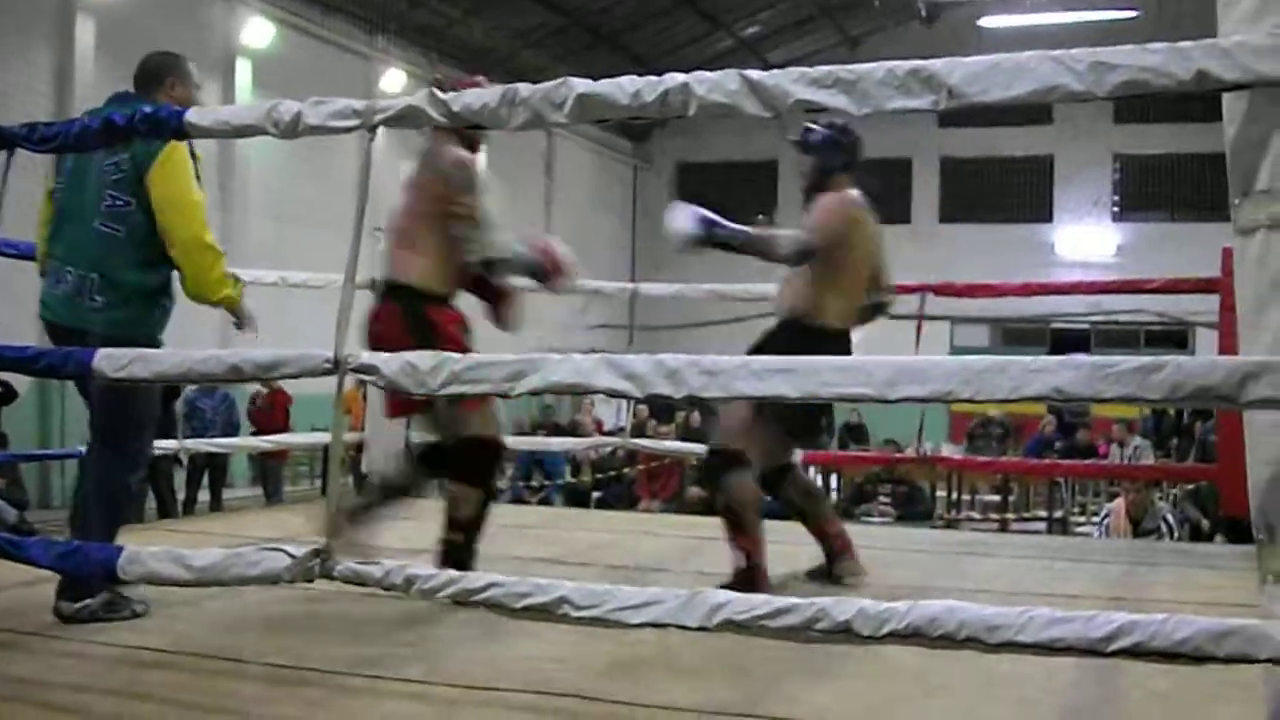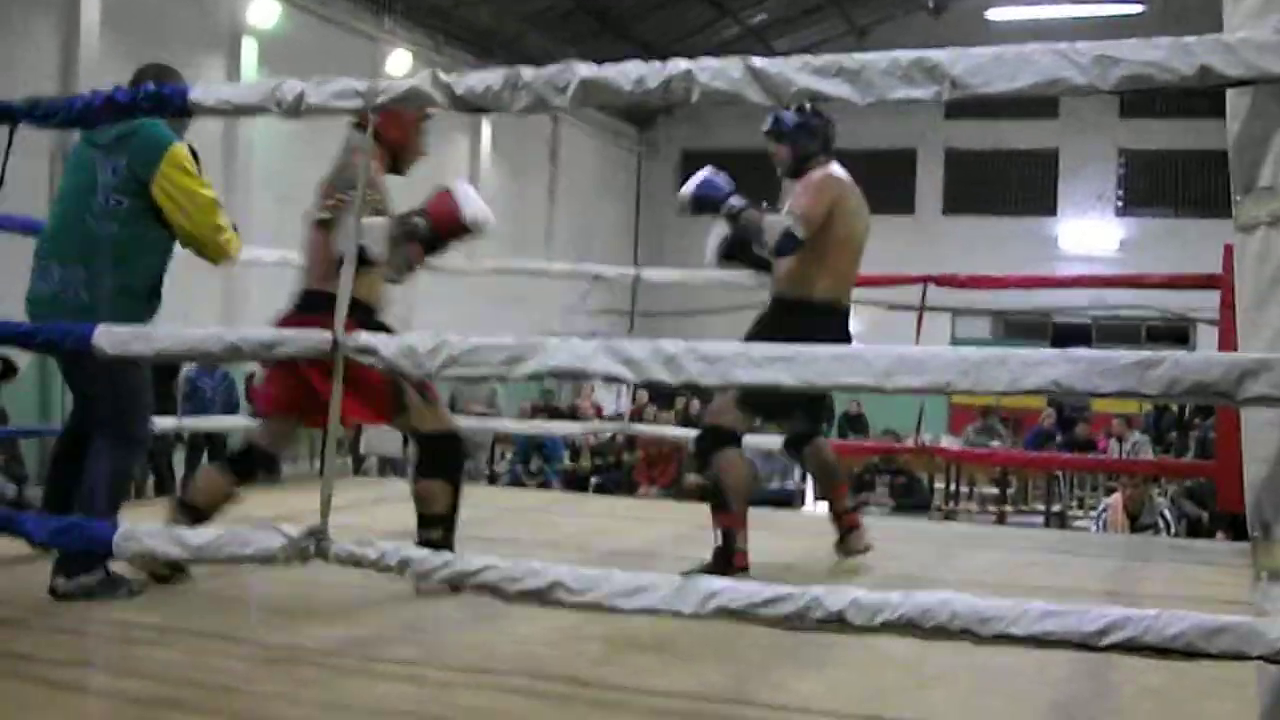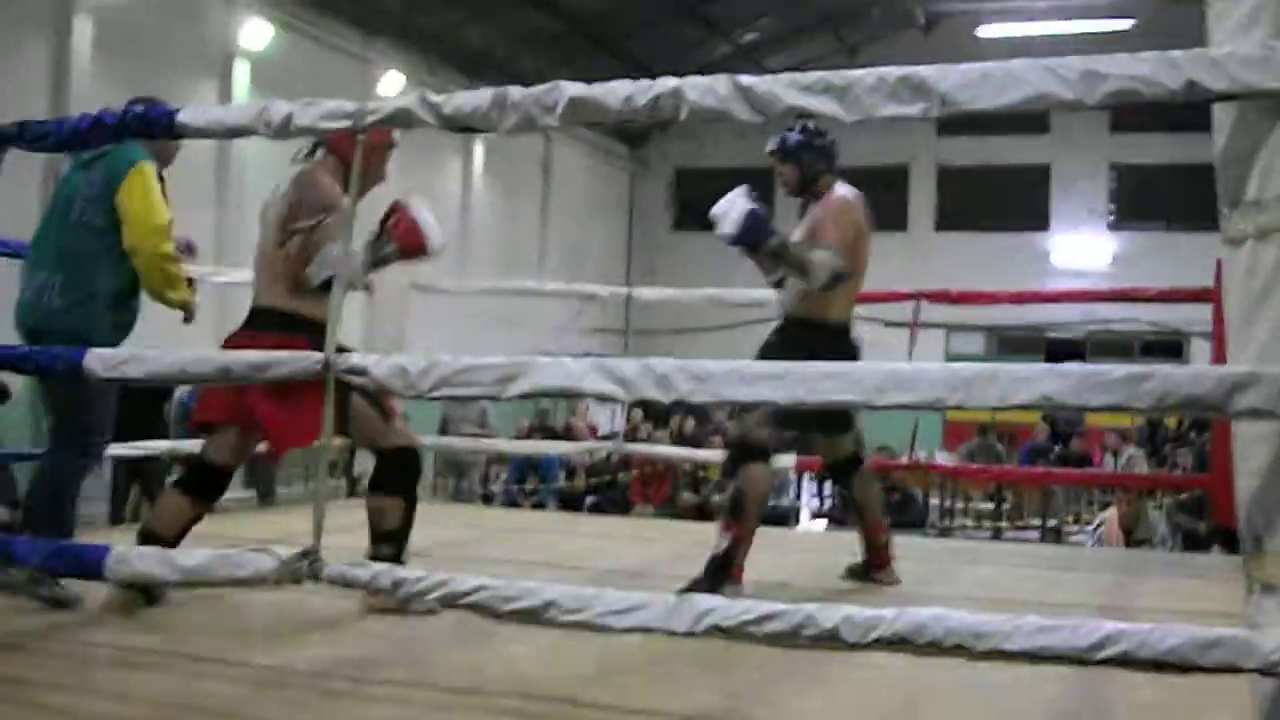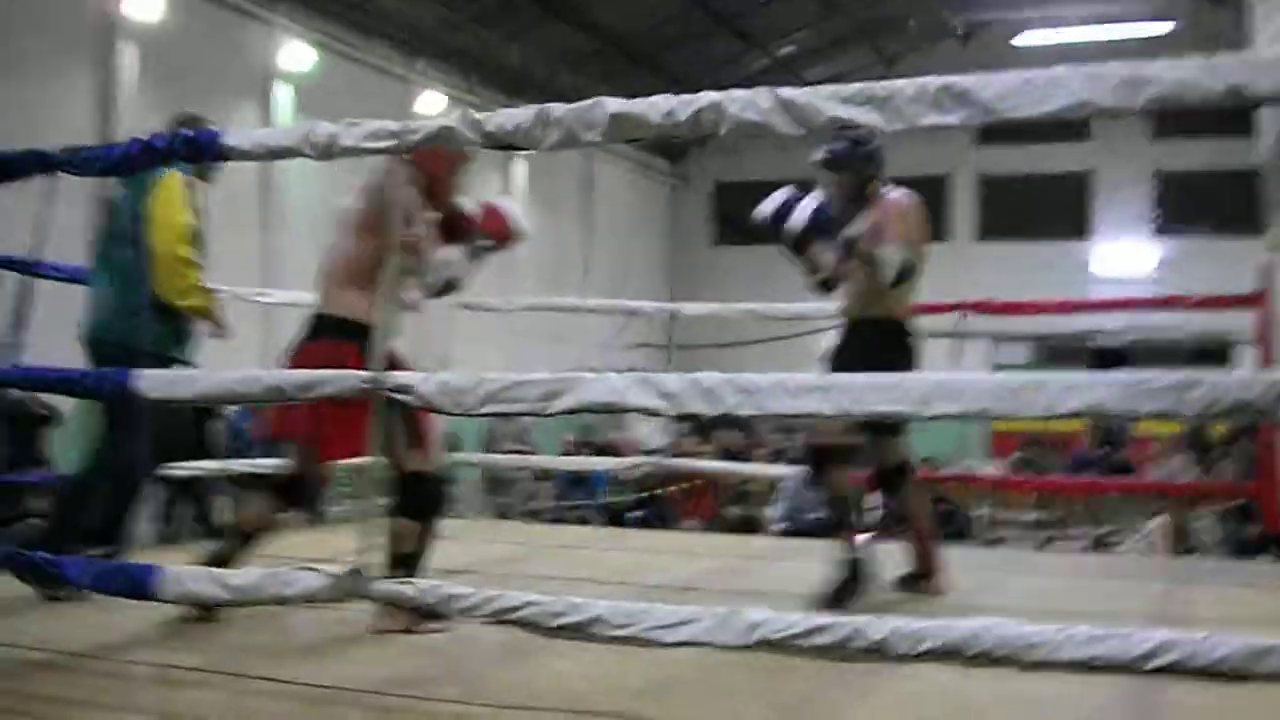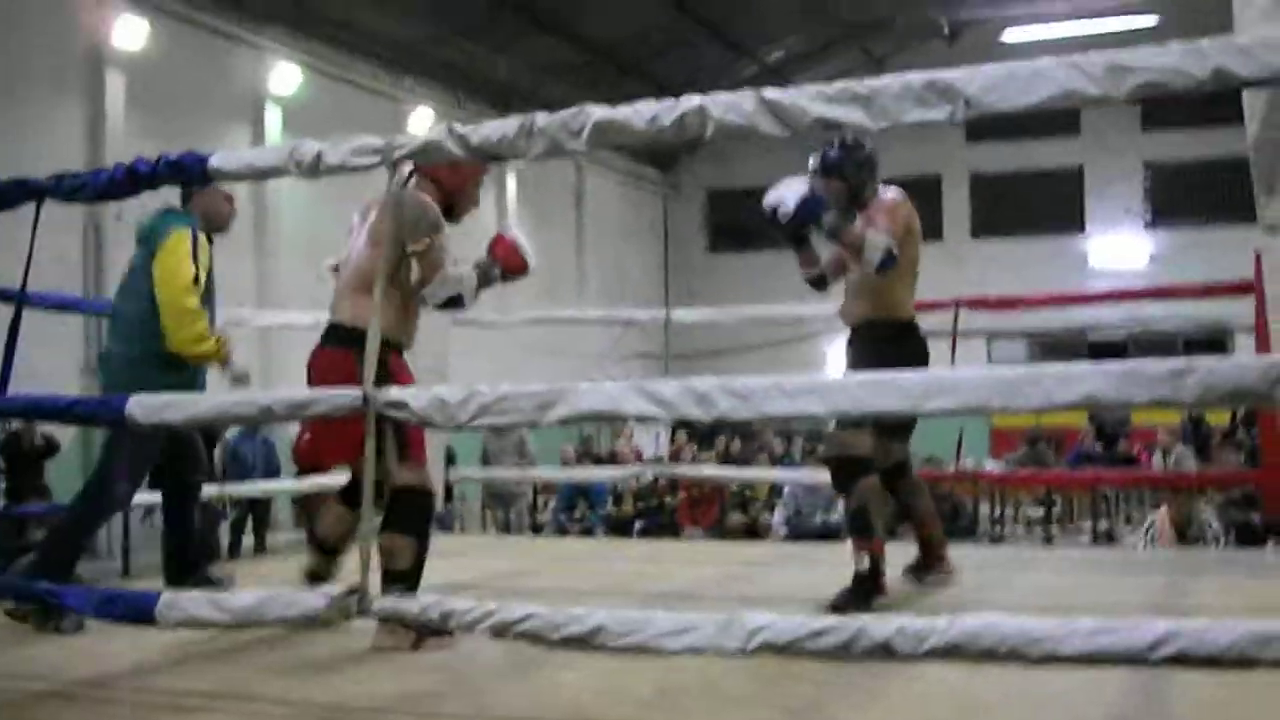
dt=0.2s
person 1, frame 1
right shoulder: (162, 143)
left elbow: (51, 222)
right elbow: (190, 239)
right wrist: (231, 299)
left hip: (68, 310)
right hip: (120, 318)
left knee: (109, 441)
right knee: (123, 452)
right ankle: (84, 589)
person 1, frame 2
left shoulder: (92, 142)
right shoulder: (162, 147)
right elbow: (208, 232)
right wrist: (230, 241)
left hip: (54, 301)
right hip: (103, 312)
left knee: (91, 417)
right knee: (123, 435)
right ankle: (80, 565)
person 1, frame 3
left shoulder: (90, 165)
right shoulder: (135, 167)
right elbow: (152, 253)
left wrist: (165, 250)
right wrist: (182, 294)
left hip: (47, 314)
right hip: (79, 323)
left knee: (71, 435)
right knee: (82, 441)
person 1, frame 4
left shoulder: (136, 186)
right shoulder: (172, 181)
right elbow: (173, 256)
left wrist: (192, 306)
right wrist: (205, 307)
left hip: (123, 333)
right hip: (137, 335)
left knee: (127, 448)
right knee: (123, 452)
left ankle: (102, 540)
right ankle: (50, 553)
person 1, frame 5
left shoulder: (172, 239)
right shoulder: (183, 238)
right elbow: (181, 308)
right wrist: (219, 352)
left hip: (159, 384)
right hip: (147, 386)
left knee: (189, 472)
right knee: (109, 491)
left ankle: (185, 572)
person 2, frame 1
left shoulder: (436, 162)
right shoulder: (454, 161)
right elbow: (483, 246)
left wrist: (491, 289)
right wrist: (536, 262)
left hip: (405, 311)
right hip: (420, 316)
left knee: (457, 433)
right knee: (480, 442)
left ankle: (362, 508)
right ankle: (453, 569)
person 2, frame 2
left shoulder: (357, 169)
right shoulder: (359, 166)
left elbow: (385, 263)
right elbow: (351, 248)
left wrist: (432, 234)
right wrist: (423, 222)
left hip: (307, 322)
right hip: (341, 326)
left knee: (256, 451)
right knee: (439, 436)
person 2, frame 3
left shoulder: (288, 191)
right shoulder: (320, 186)
right elbow: (324, 272)
left wrist: (380, 240)
right wrist: (388, 246)
left hip: (259, 339)
right hip: (296, 343)
left knee: (210, 470)
right knee: (398, 450)
left ankle: (135, 577)
person 2, frame 4
left shoulder: (371, 196)
right shoulder: (395, 194)
right elbow: (436, 277)
left wrist: (444, 236)
right wrist: (481, 243)
left hip: (320, 344)
right hip: (353, 351)
left knee: (299, 477)
right knee: (423, 473)
right ankle: (398, 601)
person 2, frame 5
left shoulder: (380, 208)
right shoulder: (418, 208)
right elbow: (444, 290)
right wrist: (492, 269)
left hip: (337, 352)
right hip: (364, 360)
left knee: (368, 479)
right knee: (411, 487)
left ankle: (314, 581)
right ankle: (397, 619)
person 3, frame 1
left shoulder: (839, 205)
right shoulder: (862, 221)
left elbow: (794, 248)
right elbow: (876, 302)
left wrist: (720, 232)
left hip: (799, 343)
right hip: (822, 349)
left knee: (728, 452)
right knee: (775, 466)
left ankle: (750, 574)
right ankle: (840, 555)
person 3, frame 2
left shoulder: (822, 181)
right shoulder: (848, 191)
left elbow: (786, 240)
left wrist: (729, 205)
right wrist: (753, 257)
left hip: (795, 324)
right hip: (828, 330)
left knee: (719, 426)
right knee: (805, 432)
left ankle: (731, 557)
right ankle: (849, 527)
person 3, frame 3
left shoulder: (838, 204)
right shoulder: (827, 207)
left elbow: (827, 276)
right elbow: (791, 280)
left wrist: (769, 239)
right wrist: (758, 244)
left hip: (808, 342)
right hip: (831, 345)
left knee: (751, 441)
right knee: (844, 456)
left ankle: (726, 569)
right ankle: (879, 560)
person 3, frame 4
left shoulder: (898, 204)
right shoulder: (865, 214)
left elbow: (897, 273)
right elbow: (827, 280)
left wrist: (841, 235)
right wrist: (798, 237)
left hip: (878, 340)
right hip: (869, 340)
left knee: (829, 445)
right knee: (891, 460)
left ankle: (855, 564)
right ankle: (925, 568)
person 3, frame 5
left shoulder: (890, 204)
right shoulder: (860, 218)
left elbow: (880, 260)
right elbow: (820, 279)
left wrist: (826, 219)
right wrist: (798, 235)
left hip: (889, 342)
right hip: (873, 343)
left knee: (849, 452)
right knee: (890, 458)
left ankle: (869, 576)
right ankle: (933, 554)
